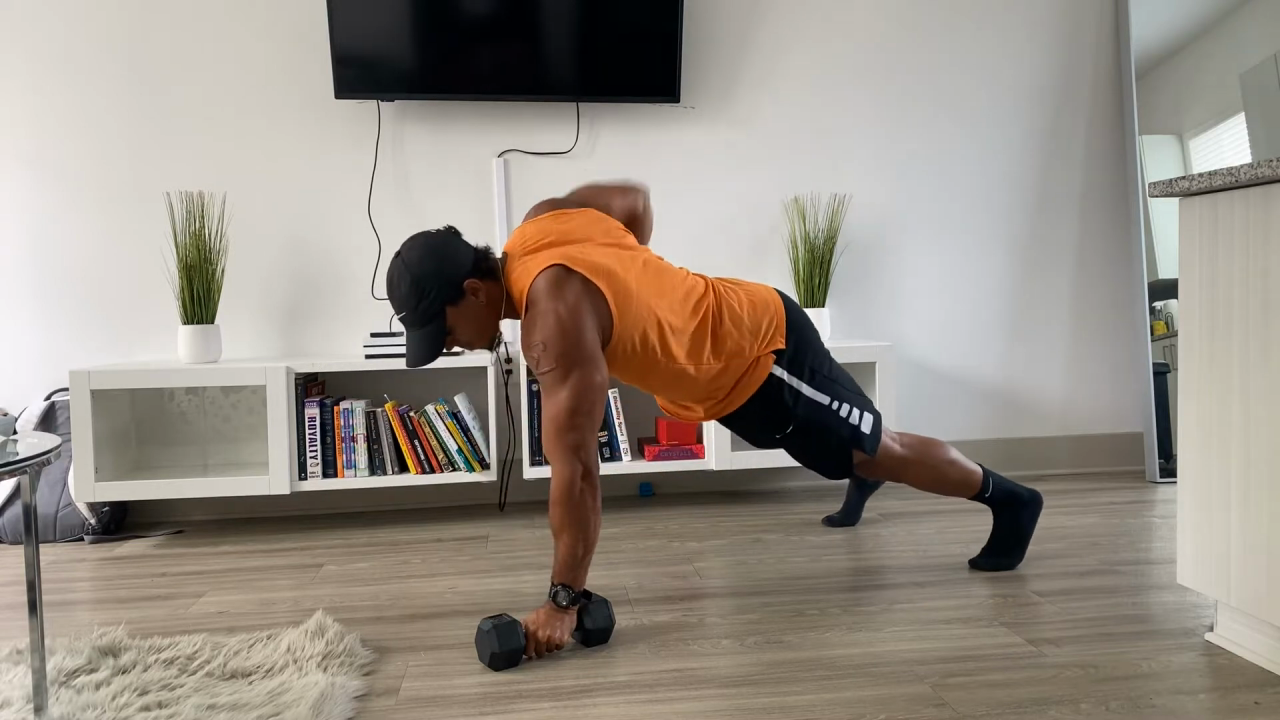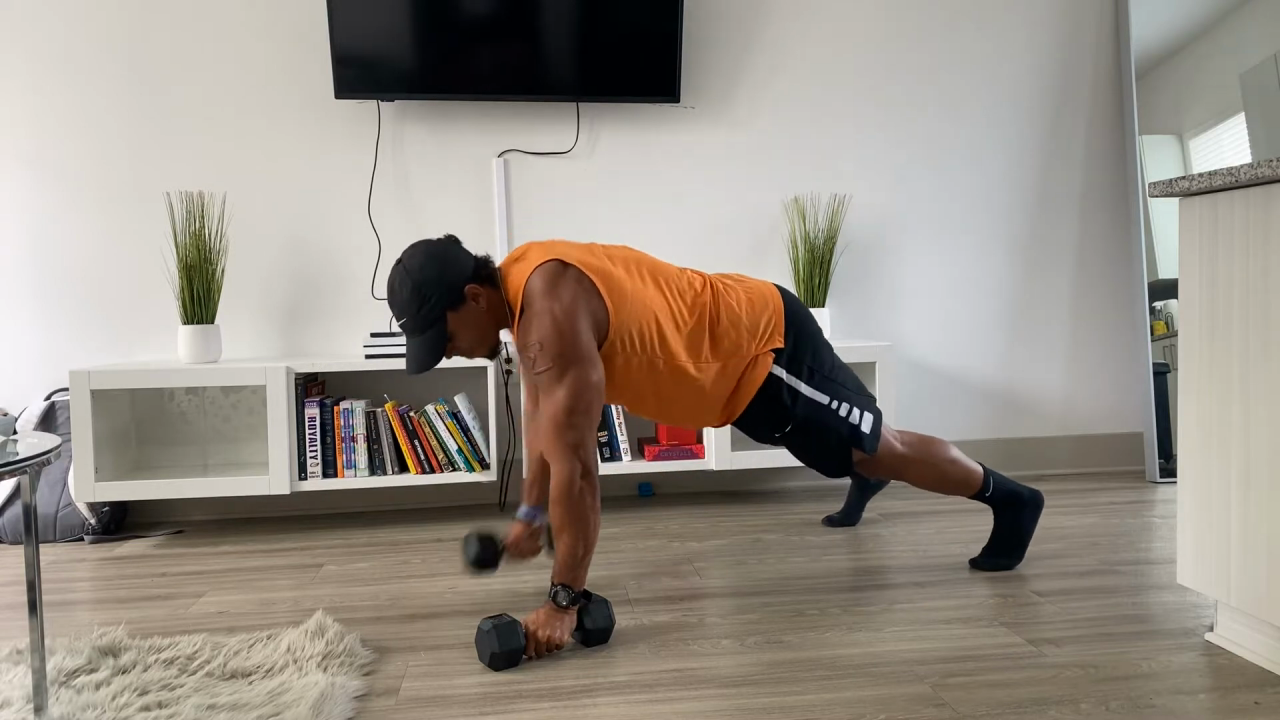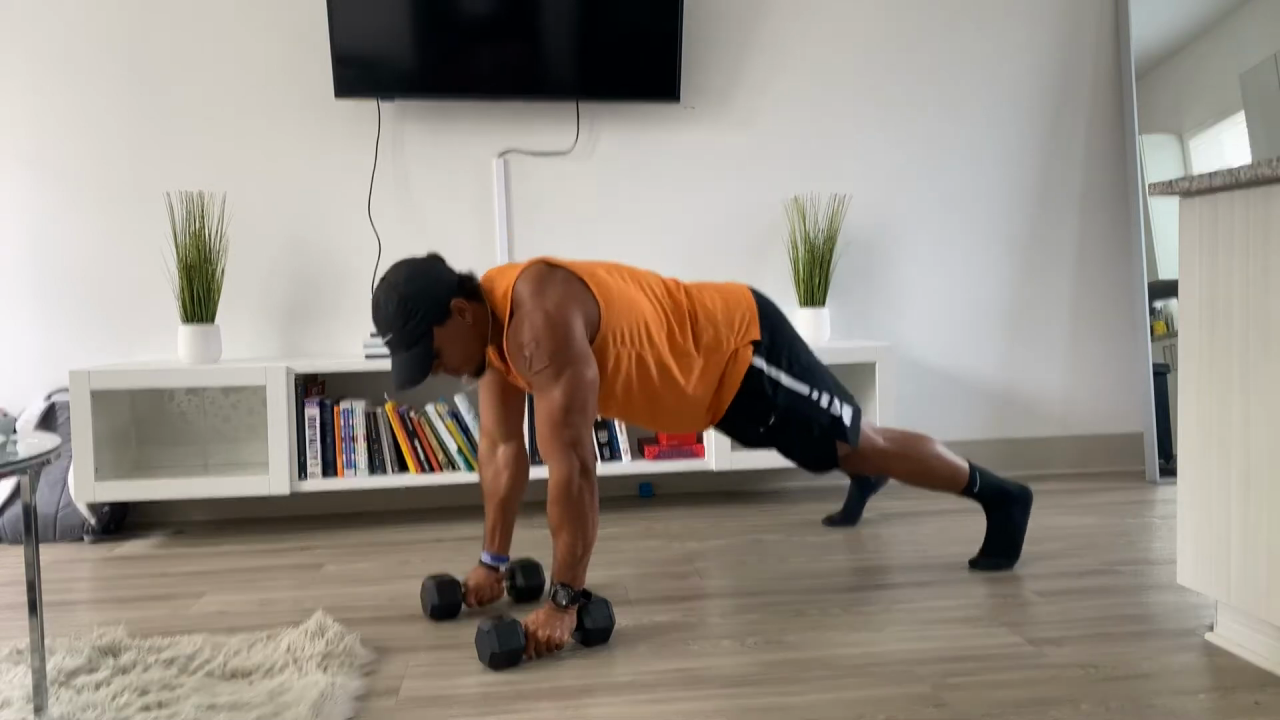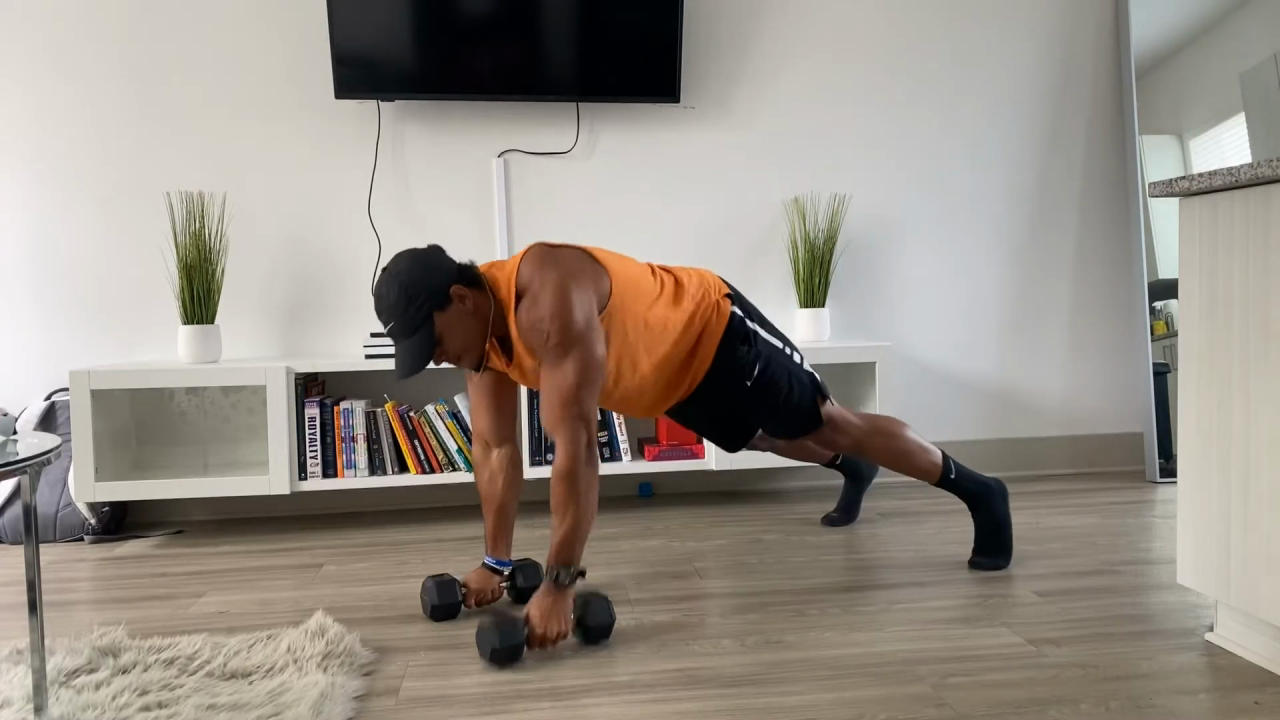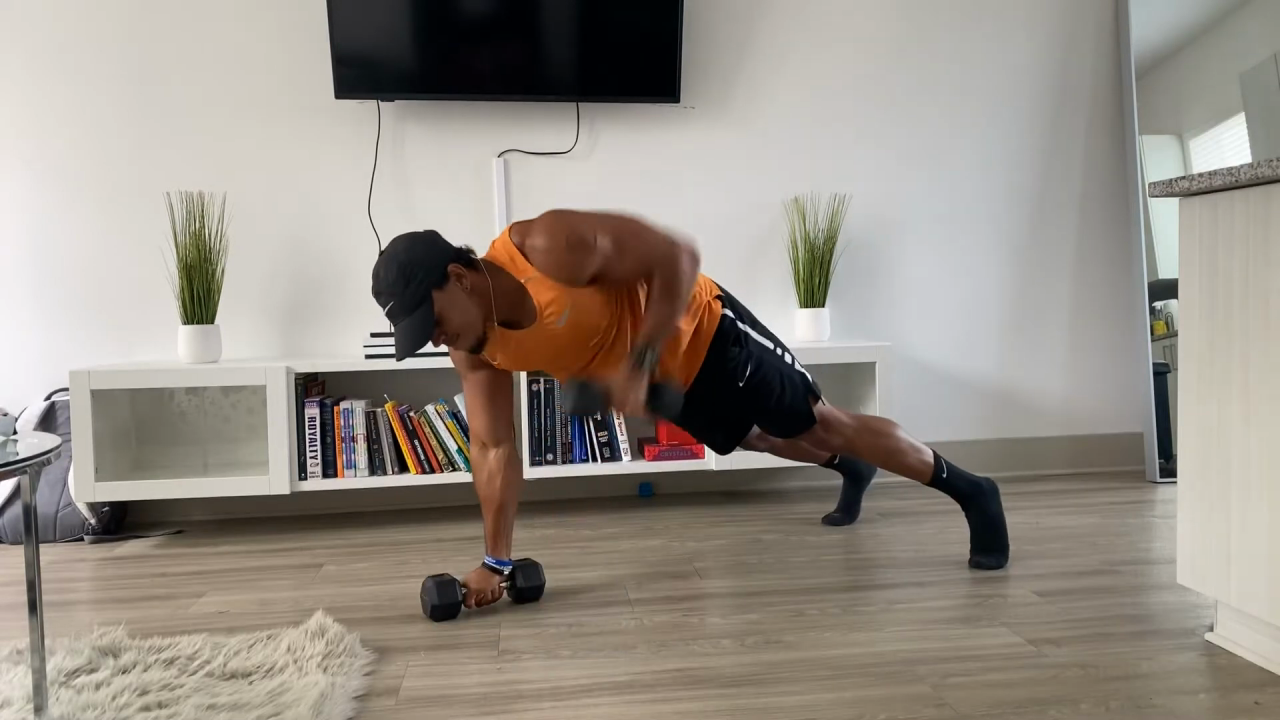
dt=0.3s
person 1, frame 1
left shoulder: (553, 314)
right shoulder: (539, 225)
left elbow: (575, 470)
right elbow: (635, 199)
left wrist: (563, 600)
left hip: (763, 353)
right hip: (737, 328)
left knee: (878, 452)
left ankle: (1010, 500)
right ankle: (865, 482)
person 1, frame 2
left shoulder: (548, 314)
right shoulder: (518, 285)
left elbow: (574, 467)
right elbow: (543, 399)
left wrist: (563, 601)
right wrist: (528, 511)
left hip: (767, 348)
right hip: (738, 348)
left knee: (878, 447)
left ankle: (1011, 498)
right ankle: (868, 479)
person 1, frame 3
left shoulder: (539, 317)
right shoulder: (494, 319)
left elbow: (572, 467)
right elbow: (502, 446)
left wrist: (564, 600)
right wrist: (492, 560)
left hip: (743, 347)
right hip: (716, 364)
left knee: (858, 445)
left ankle: (999, 496)
right ankle: (865, 478)
person 1, frame 4
left shoulder: (547, 297)
right shoulder: (477, 330)
left elbow: (579, 449)
right elbow: (496, 448)
left wrist: (559, 585)
right wrist: (495, 560)
left hip: (709, 328)
right hip: (667, 385)
left knee: (829, 424)
right knee: (764, 435)
left ankle: (977, 491)
right ankle: (854, 473)
person 1, frame 5
left shoulder: (553, 246)
right shoulder: (472, 343)
left elbow: (677, 257)
right elbow: (494, 449)
left wrist: (639, 362)
right wrist: (495, 562)
left hip: (703, 333)
right hip: (668, 381)
left knee: (821, 421)
right knee: (764, 439)
left ankle: (971, 490)
right ankle: (851, 471)
